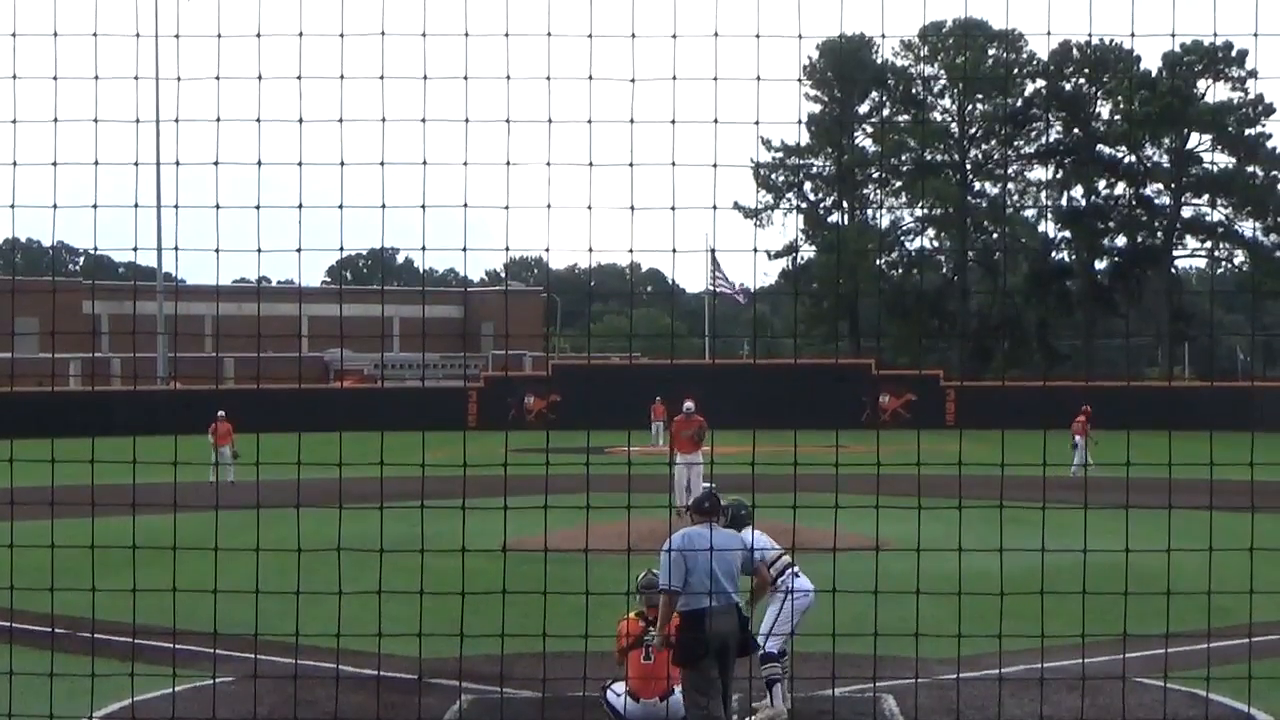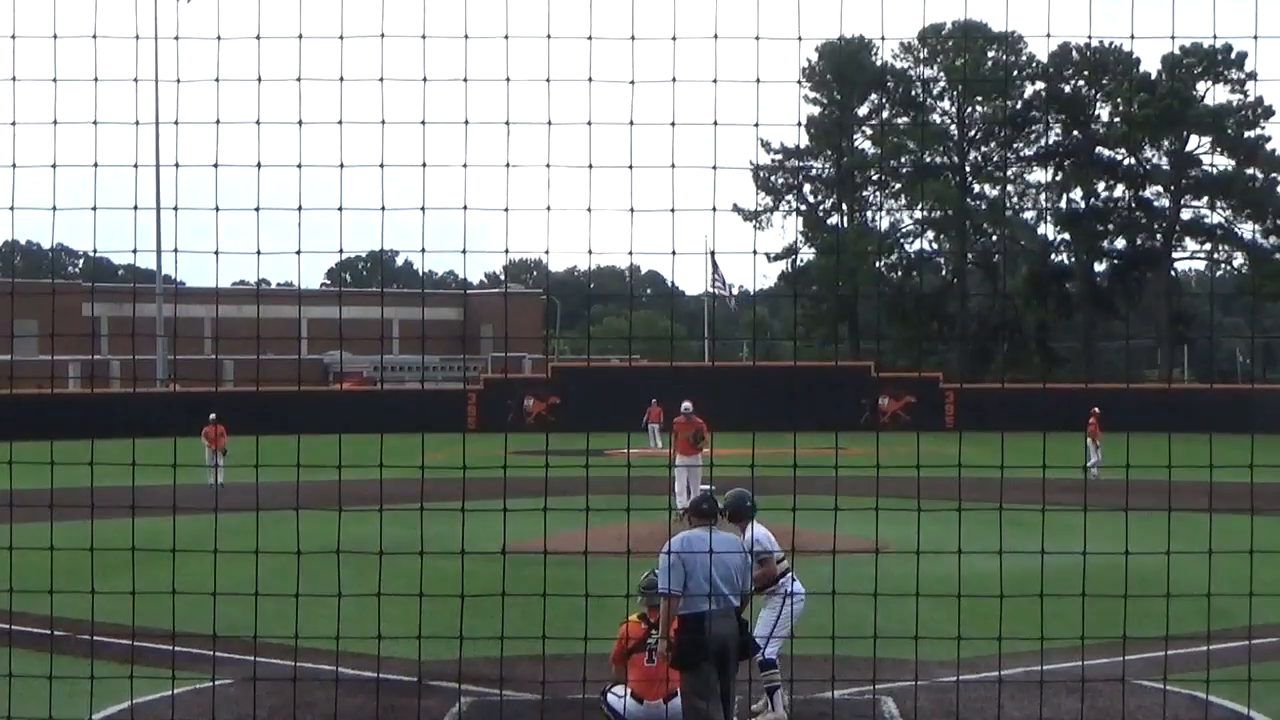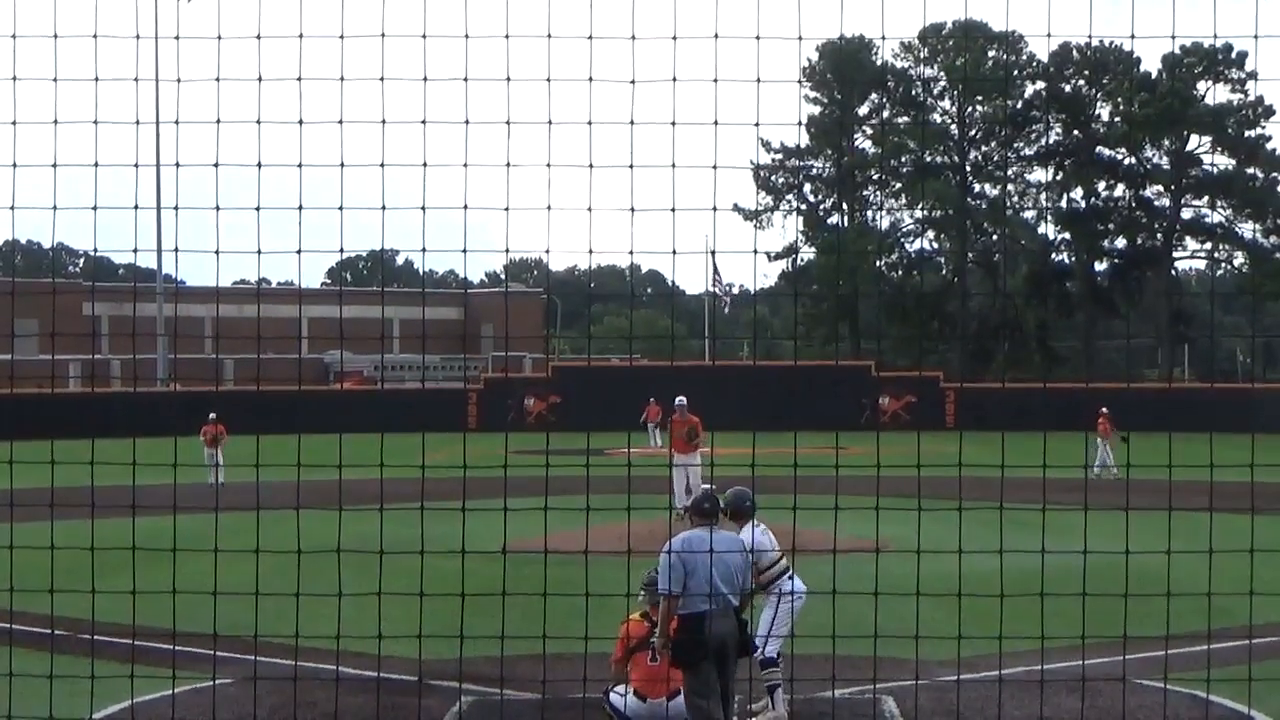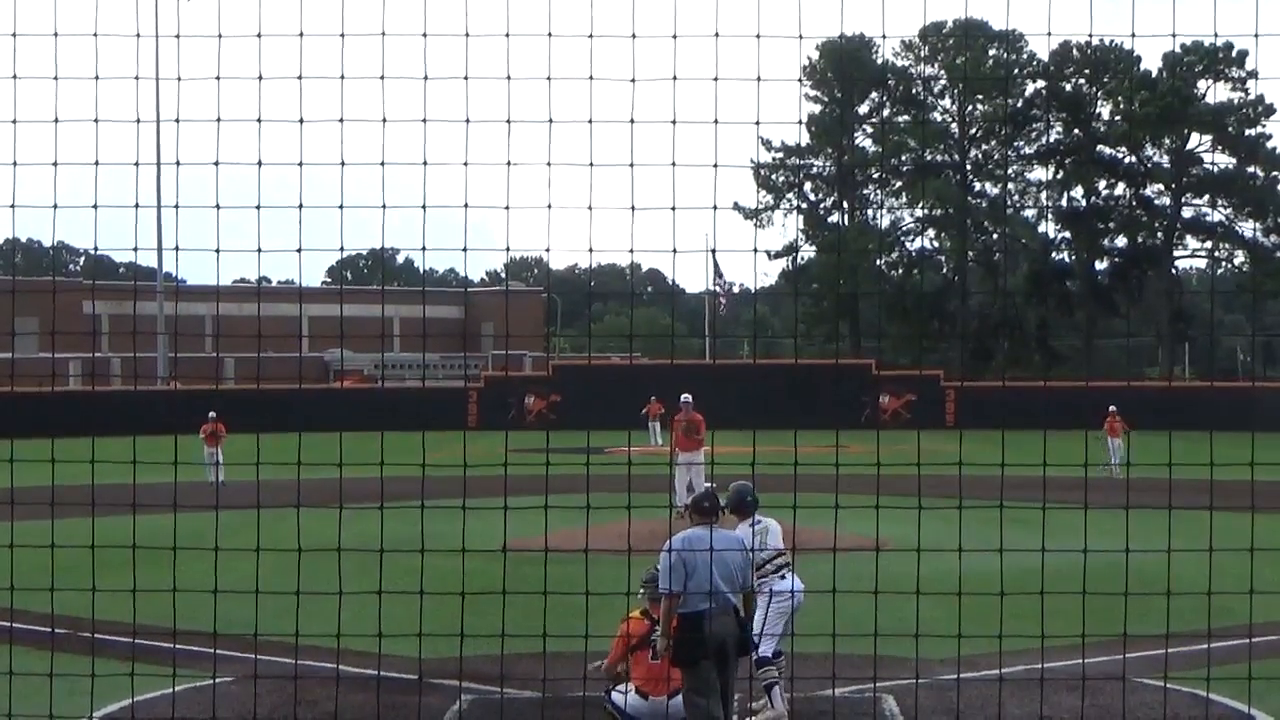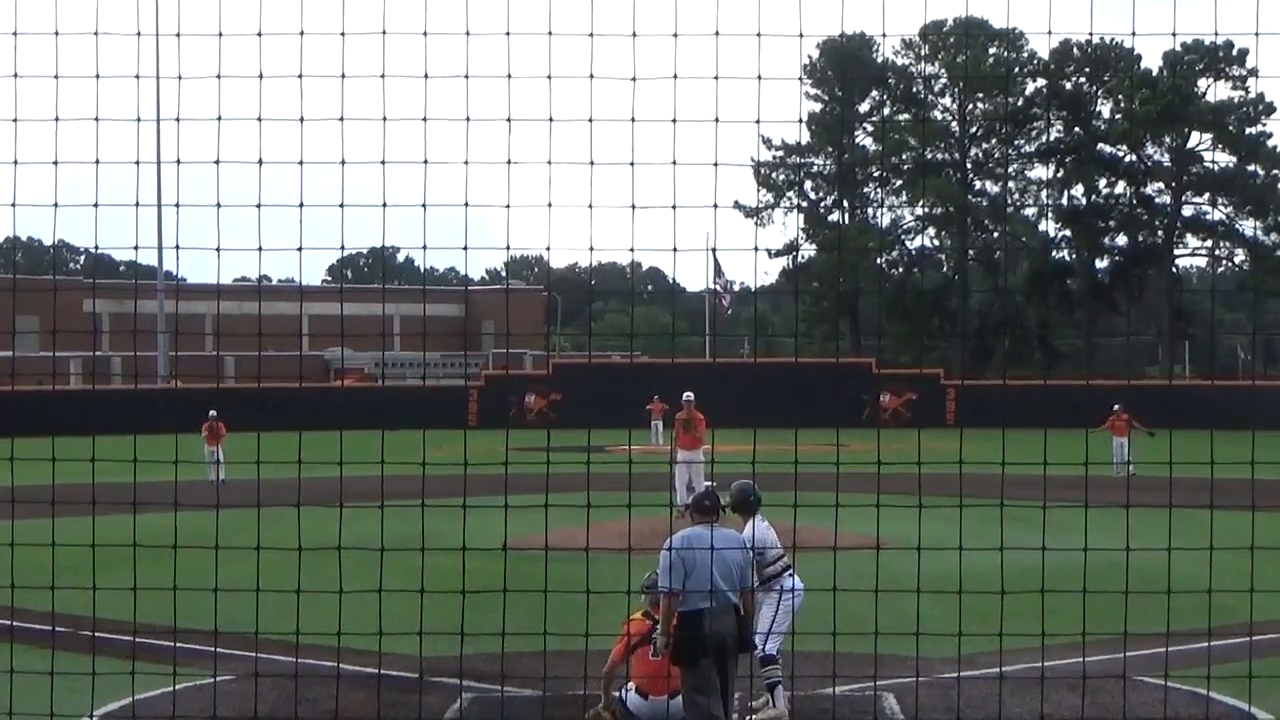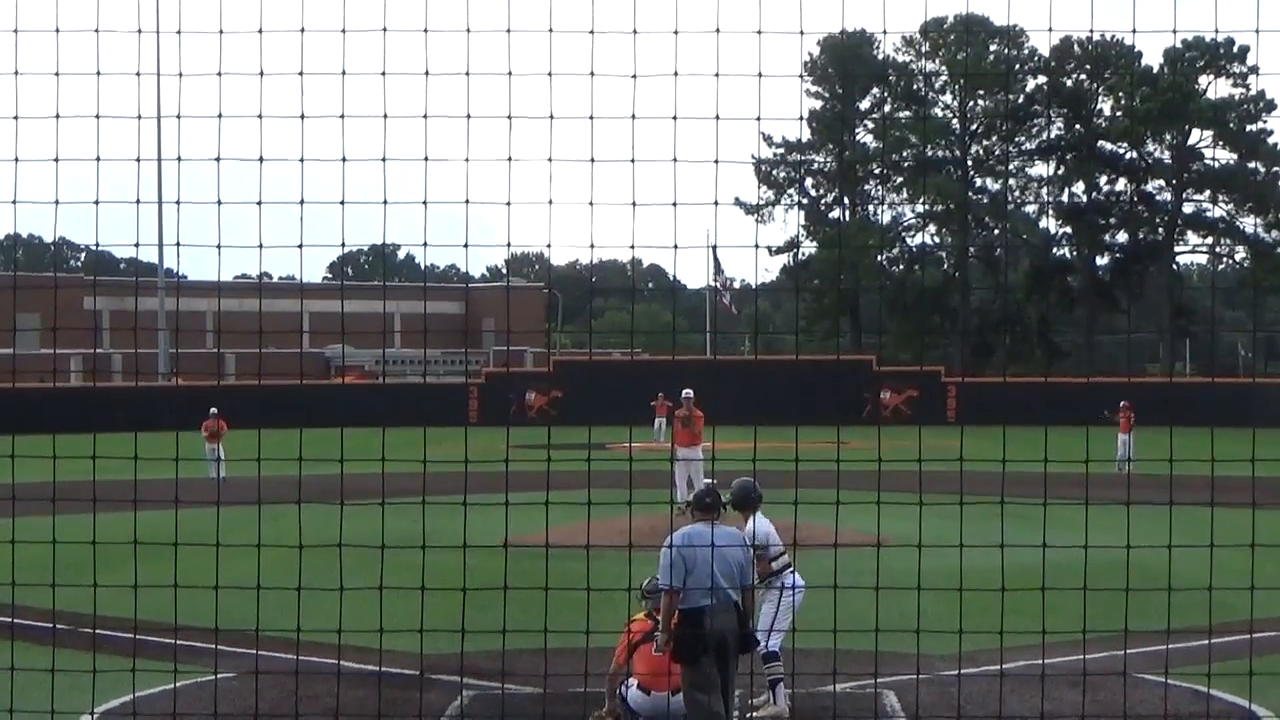
dt=0.4s
person 1, frame 1
left shoulder: (744, 540)
right shoulder: (754, 535)
left hip: (790, 591)
right hip: (801, 587)
left knee: (765, 646)
right knee: (775, 642)
right ankle: (780, 696)
person 1, frame 2
left shoulder: (755, 535)
right shoulder: (750, 533)
left elbow: (770, 571)
left hip: (783, 596)
right hip: (777, 595)
left knee: (764, 651)
right knee: (761, 646)
right ankle: (775, 697)
person 1, frame 3
left shoulder: (744, 539)
right shoulder: (760, 529)
left elbow: (757, 580)
left hip: (781, 594)
right hip: (794, 589)
left knee: (763, 651)
right knee: (770, 645)
right ankle: (776, 698)
person 1, frame 4
left shoulder: (738, 537)
right shoulder: (771, 524)
right elbow: (784, 556)
left hip: (774, 593)
right hip: (793, 586)
left knee: (759, 650)
right knee: (771, 644)
right ankle: (776, 697)
person 1, frame 5
left shoulder: (752, 532)
right shoulder: (759, 525)
left elbow: (756, 573)
left hip: (780, 591)
right hip: (778, 588)
left knee: (764, 648)
right knee: (766, 642)
right ankle: (776, 695)
person 1, frame 6
left shoulder: (753, 529)
right shoulder: (760, 522)
left elbow: (763, 569)
left hip: (782, 588)
right hip: (783, 585)
left knee: (766, 644)
right knee: (767, 640)
right ankle: (777, 693)
person 2, frame 1
left shoulder: (679, 540)
right shoulder: (737, 539)
left elbow: (671, 592)
right elbow: (763, 578)
left wrist: (661, 630)
right wrist: (749, 603)
left hip: (697, 624)
right hip: (732, 621)
left knee: (704, 696)
right knee: (722, 692)
person 2, frame 2
left shoulder: (678, 544)
right shoulder: (736, 543)
left elbow: (670, 596)
right elbow: (745, 594)
left wrist: (664, 636)
left hip: (696, 628)
right hip: (731, 625)
left knee: (701, 698)
right knee: (724, 694)
person 2, frame 3
left shoulder: (678, 544)
right shoulder: (737, 543)
left elbow: (670, 597)
right elbow: (746, 592)
left wrist: (662, 634)
left hip: (695, 627)
right hip: (730, 625)
left knee: (703, 697)
right knee: (724, 692)
person 2, frame 4
left shoulder: (678, 543)
right shoulder: (737, 541)
left elbow: (671, 596)
right elbow: (748, 592)
left wrist: (664, 635)
right wrist: (746, 626)
left hip: (695, 626)
right hip: (730, 623)
left knee: (701, 696)
right knee: (724, 692)
person 2, frame 5
left shoulder: (678, 542)
right shoulder: (738, 541)
left elbow: (670, 594)
right elbow: (748, 591)
left wrist: (664, 633)
right wrist: (747, 628)
left hip: (695, 624)
right hip: (730, 622)
left knee: (701, 694)
right knee: (724, 690)
person 2, frame 6
left shoulder: (679, 539)
right shoulder: (738, 538)
left elbow: (671, 592)
right elbow: (748, 589)
left wrist: (664, 630)
right wrist: (745, 625)
left hip: (695, 622)
right hip: (731, 620)
left knee: (702, 692)
right knee: (724, 689)
